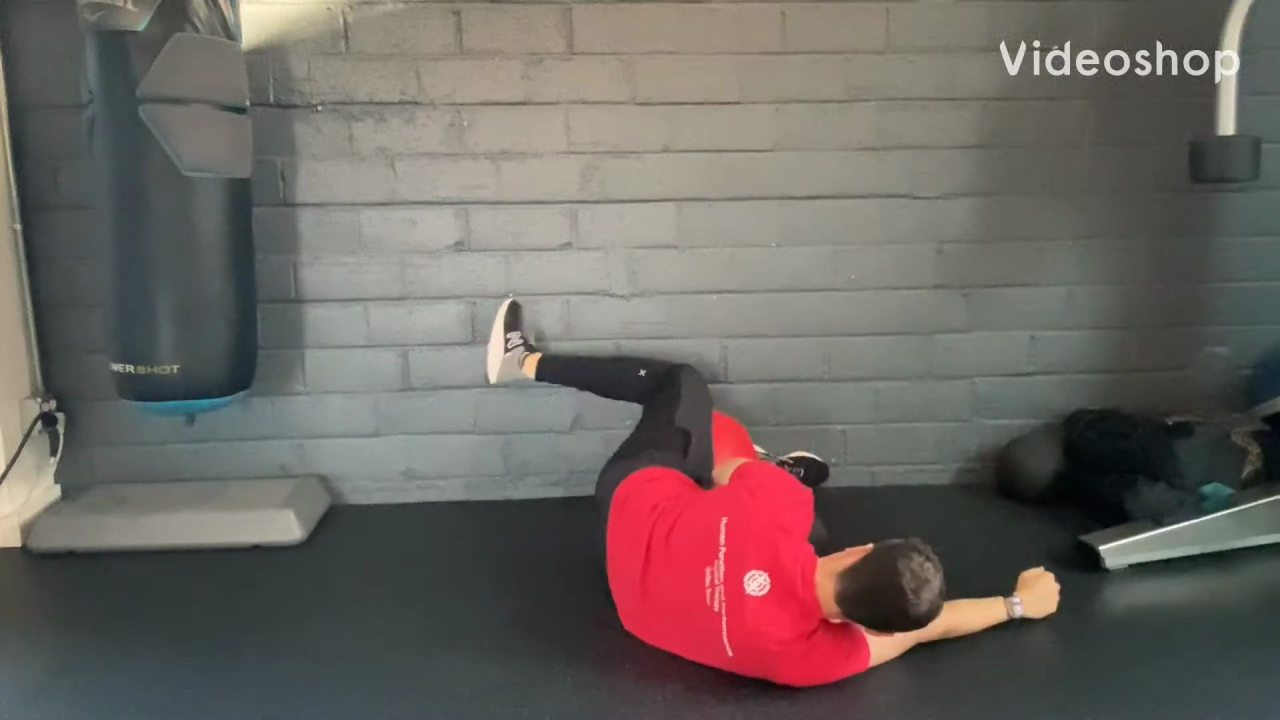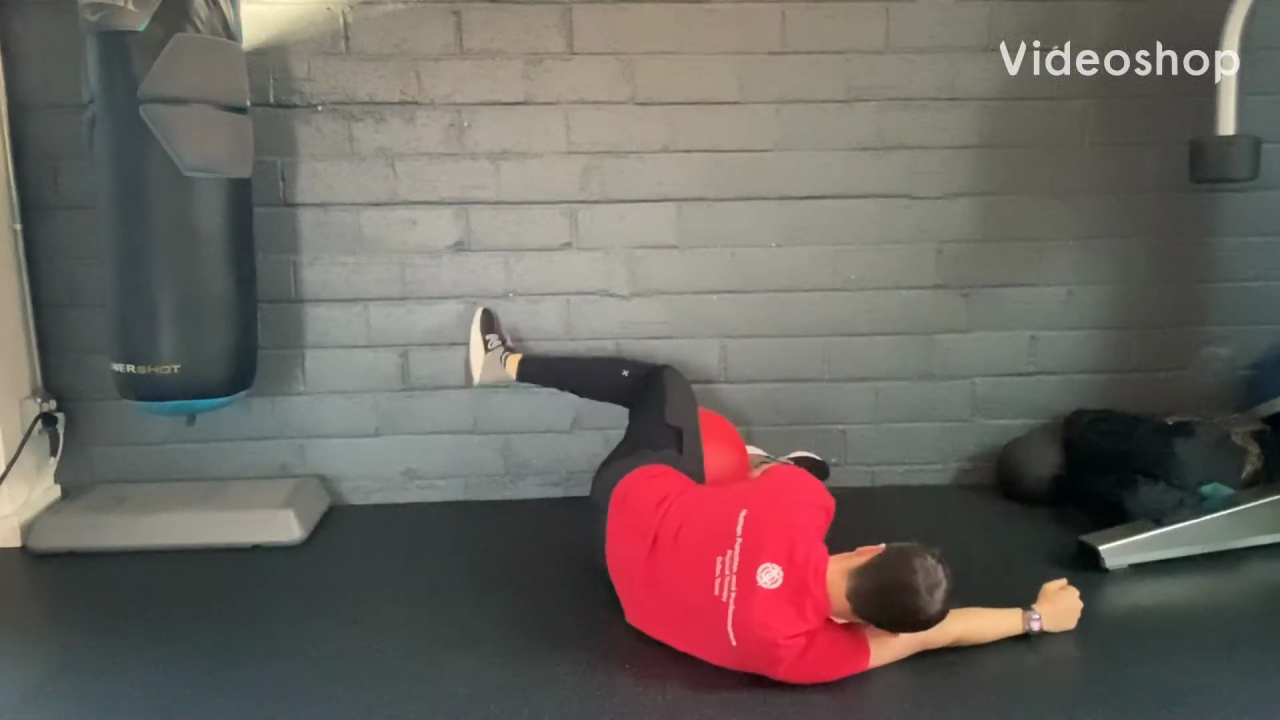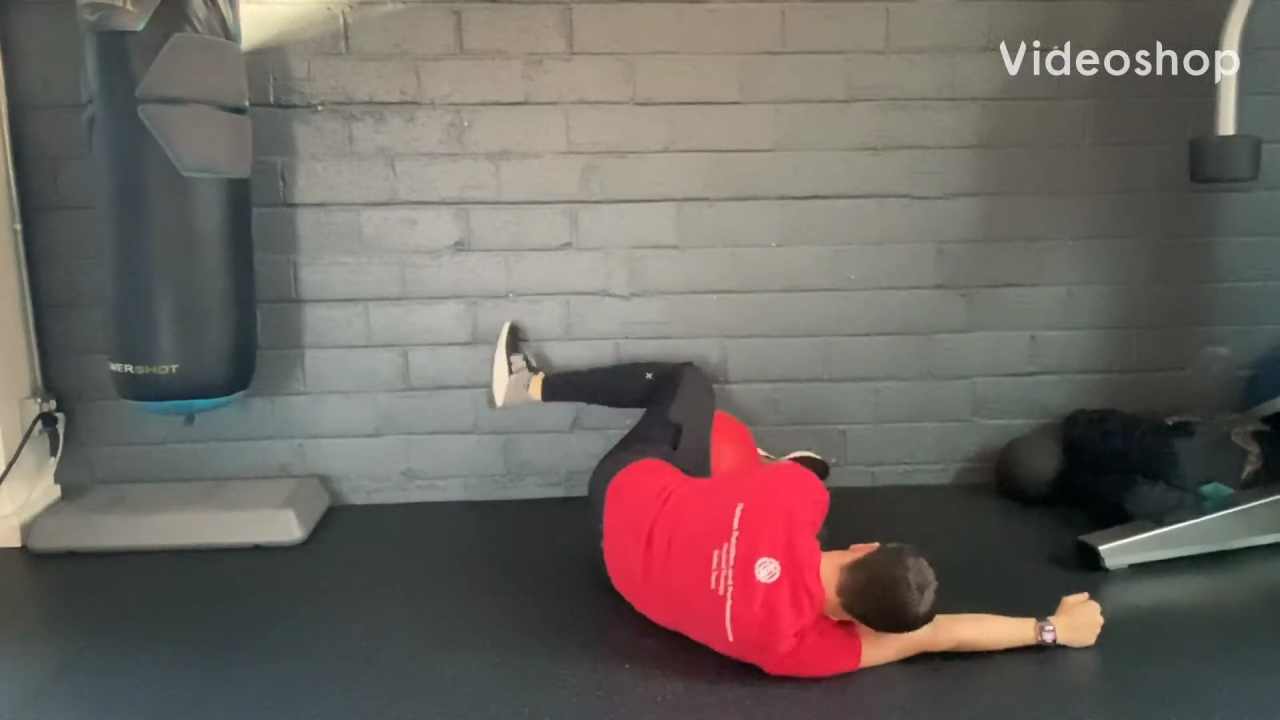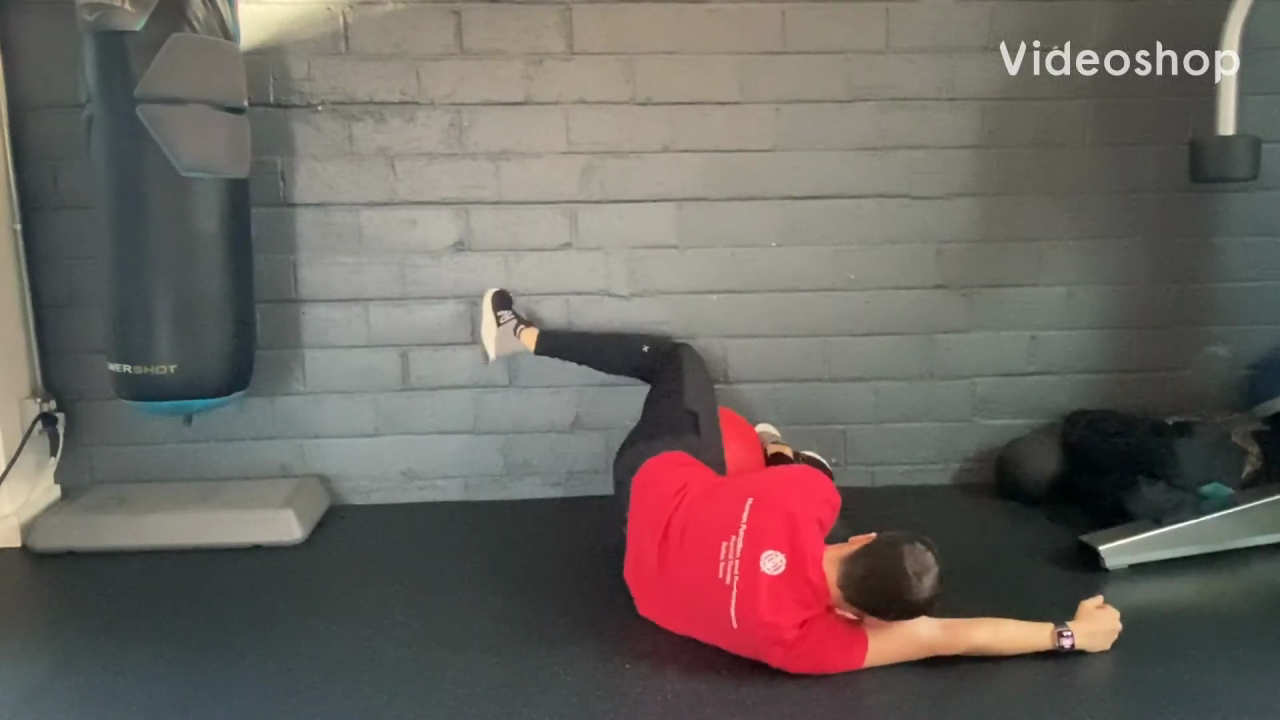
dt=0.7s
person 1, frame 1
left shoulder: (778, 504)
right shoulder: (803, 657)
left elbow: (725, 470)
right elbow: (923, 627)
right wrist: (1021, 602)
left hip: (636, 494)
left knee: (682, 380)
left ankle: (527, 362)
person 1, frame 2
left shoulder: (796, 497)
right shoulder: (800, 654)
right elbow: (931, 636)
right wrist: (1039, 615)
left hip: (637, 491)
left knee: (664, 381)
left ankle: (507, 364)
person 1, frame 3
left shoulder: (791, 493)
right shoulder: (794, 648)
right elbow: (940, 637)
right wrist: (1055, 628)
left hip: (632, 491)
right hip: (637, 523)
left knee: (685, 379)
left ankle: (525, 381)
person 1, frame 4
left shoulder: (802, 497)
right shoulder: (799, 640)
right elbow: (951, 639)
right wrist: (1073, 634)
left hip: (660, 476)
right hip: (672, 497)
left knee: (678, 360)
left ankle: (522, 336)
